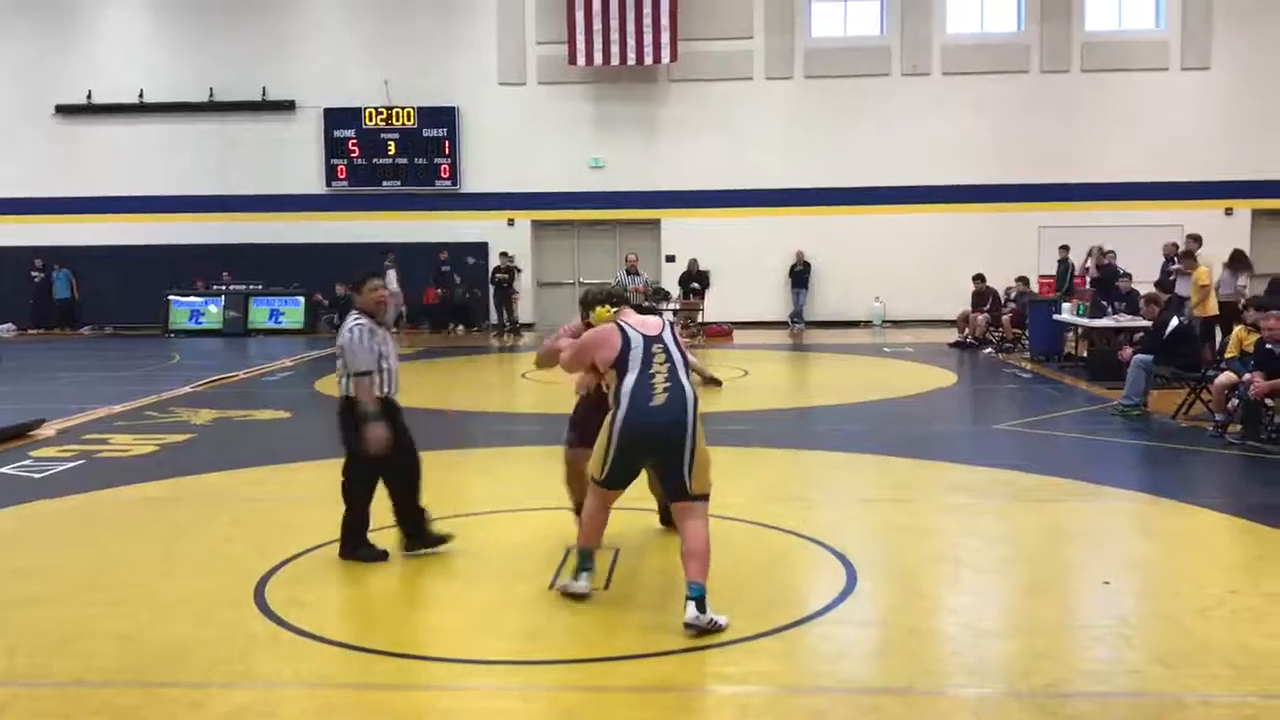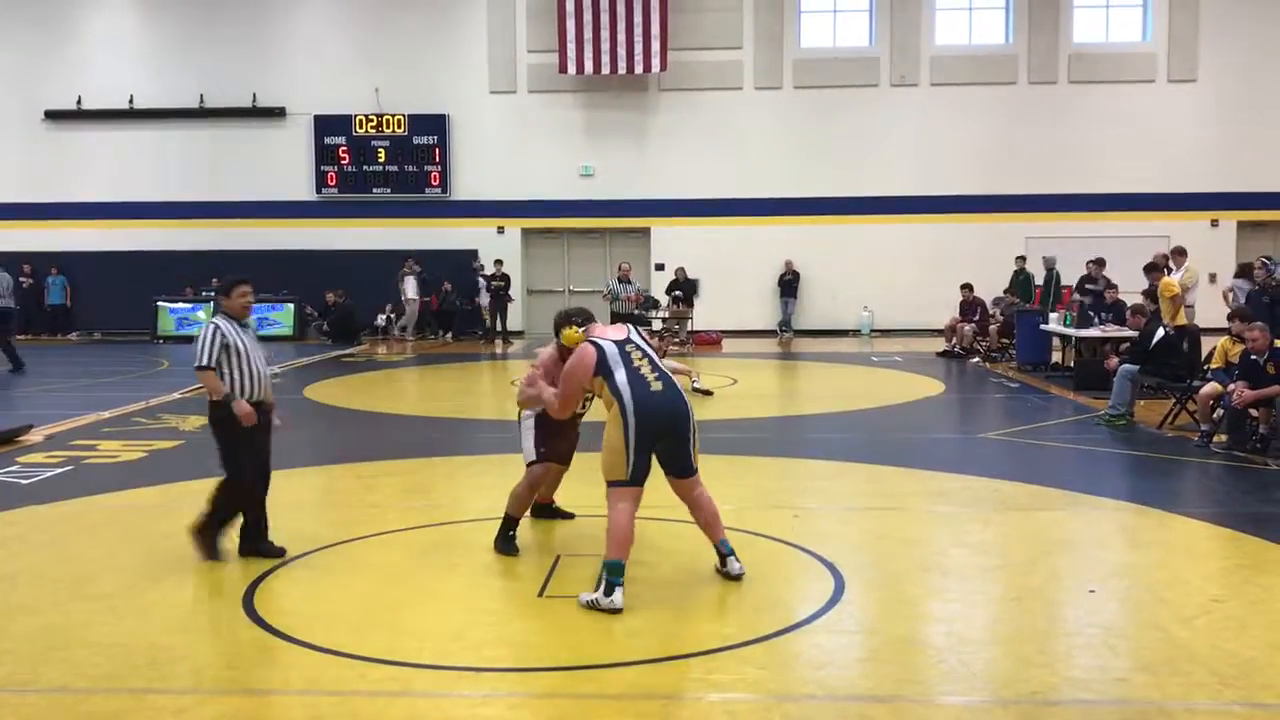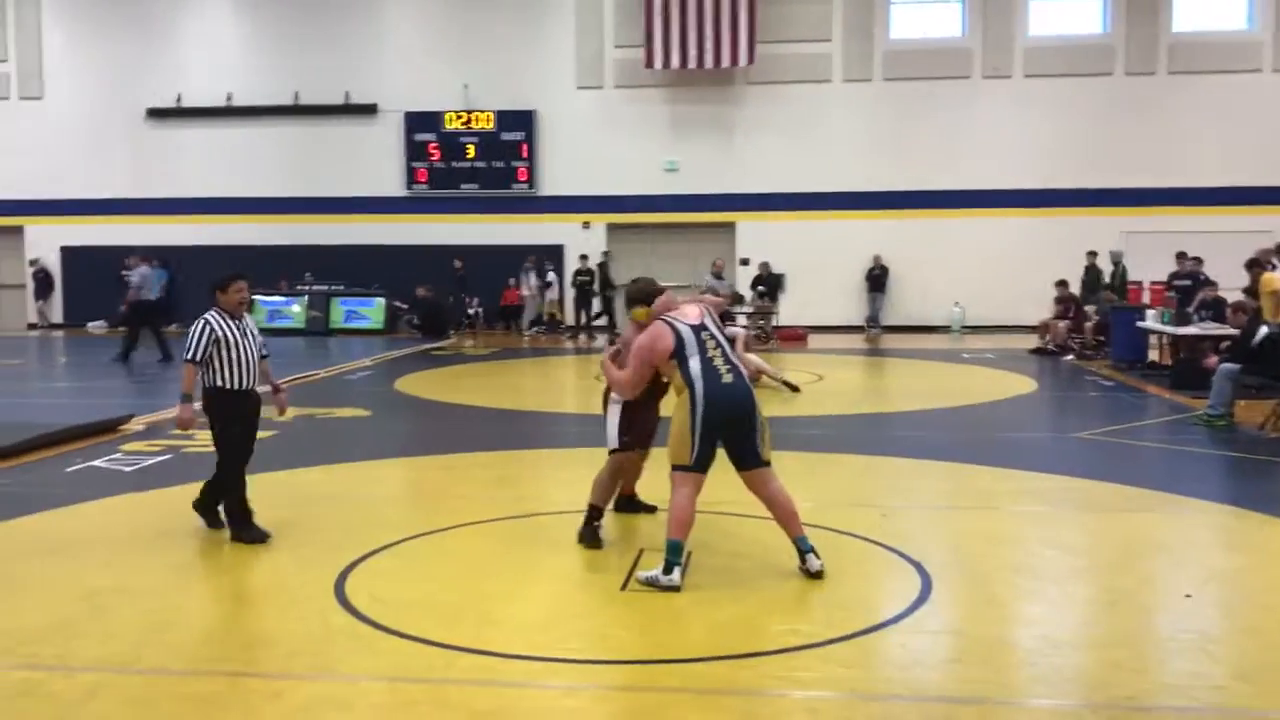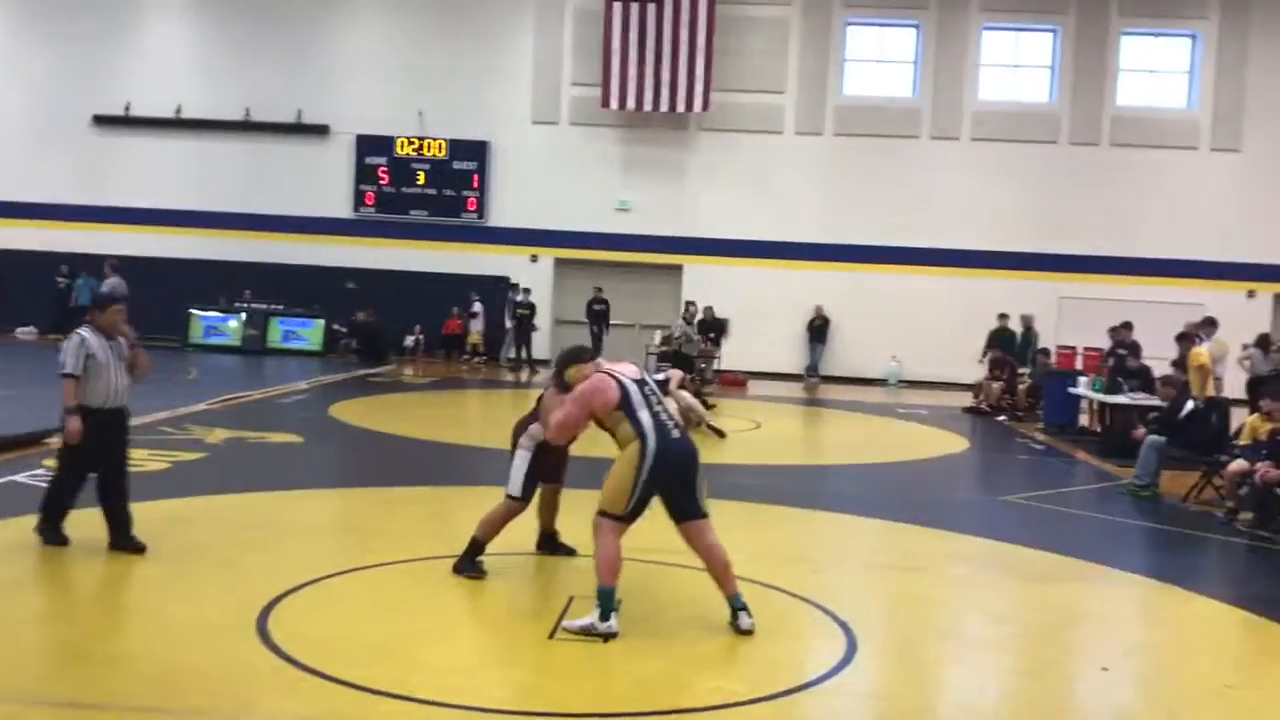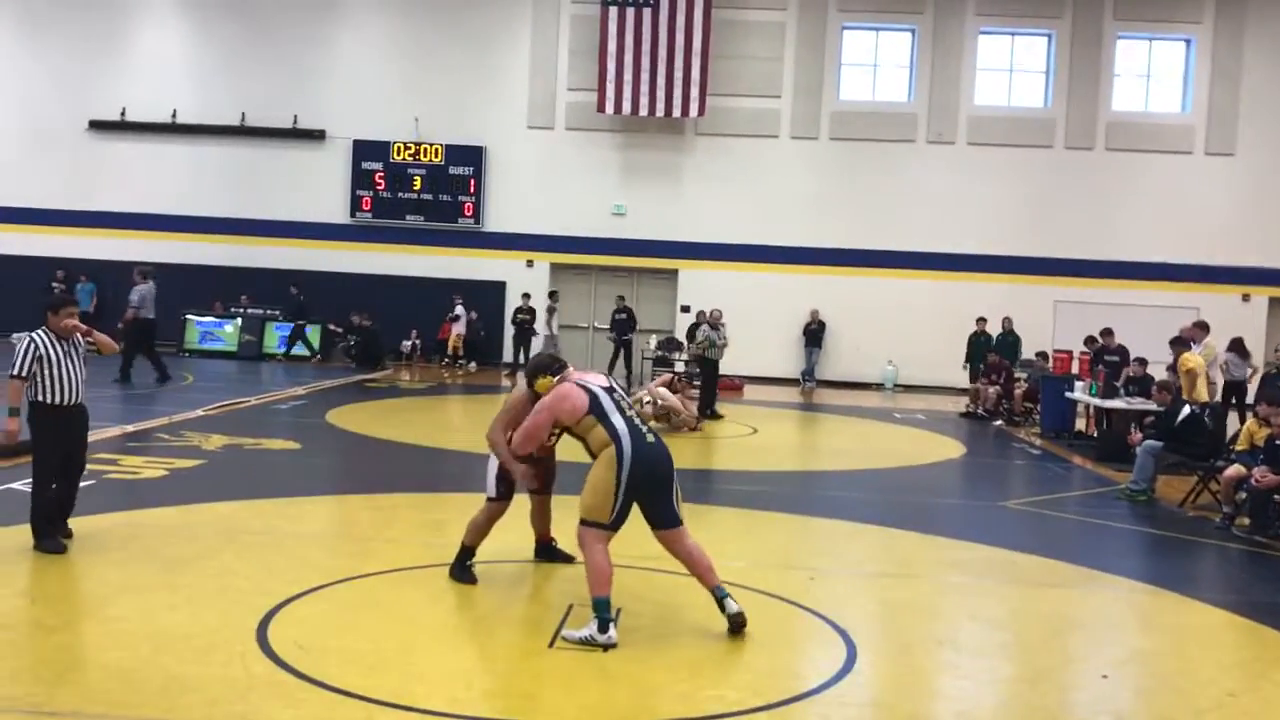
dt=0.7s
person 1, frame 1
left shoulder: (602, 336)
right shoulder: (669, 328)
left elbow: (569, 363)
left wrist: (566, 346)
left hip: (631, 421)
right hip: (681, 421)
left knee: (599, 494)
right knee: (692, 514)
left ankle: (582, 575)
right ankle: (696, 606)
person 1, frame 2
left shoulder: (577, 360)
right shoulder: (628, 330)
left elbow: (562, 410)
left wrist: (539, 386)
left hip: (633, 413)
right hip: (675, 405)
left knee: (622, 500)
right knee: (691, 487)
left ankle: (611, 591)
right ankle: (729, 559)
person 1, frame 3
left shoulder: (651, 337)
right shoulder: (701, 309)
left elbow: (626, 388)
left wrist: (607, 364)
left hip: (702, 401)
right hip: (742, 394)
left knee: (685, 485)
right knee: (765, 481)
left ankle: (670, 569)
right ankle: (808, 555)
person 1, frame 4
left shoulder: (591, 387)
right shoulder: (630, 369)
left elbow: (555, 434)
left wrist: (567, 405)
left hip: (647, 453)
right hip: (682, 449)
left knee: (606, 529)
right knee: (702, 535)
left ankle: (605, 616)
right ankle: (740, 612)
person 1, frame 5
left shoulder: (558, 397)
right shoulder: (598, 377)
left elbow: (521, 446)
left hip: (623, 459)
right hip: (658, 454)
left knee: (592, 539)
right knee: (679, 538)
left ankle: (603, 627)
right ankle: (727, 603)
person 2, frame 1
left shoulder: (377, 325)
right shoulder: (358, 329)
right elbow: (362, 378)
right wrist: (373, 421)
left hip: (384, 407)
right hip: (362, 412)
left knee: (405, 468)
right knee: (362, 478)
left ankle: (416, 532)
right ankle: (353, 543)
person 2, frame 2
left shoulder: (247, 330)
right shoulder: (215, 329)
right elbow: (206, 372)
left wrist: (269, 406)
right wrist: (234, 401)
left hip: (257, 413)
right hip: (229, 415)
left knee: (259, 477)
right knee: (240, 478)
left ankle: (255, 541)
right ankle: (206, 531)
person 2, frame 3
left shoulder: (247, 322)
right shoulder: (208, 324)
left elbow: (260, 358)
right elbow: (192, 364)
left wrist: (277, 389)
right wrist: (186, 402)
left hip: (248, 398)
right hip: (224, 400)
left knee: (240, 459)
right knee: (232, 462)
left ankle: (206, 503)
right ankle: (241, 524)
person 2, frame 4
left shoulder: (120, 340)
right shoulder: (79, 340)
left elbow: (140, 370)
right elbow: (68, 379)
left wrist: (133, 344)
right wrist: (72, 415)
left hip: (115, 416)
right hip: (86, 417)
left knee: (115, 476)
right knee: (72, 474)
left ankle: (120, 534)
right ankle: (49, 524)
person 2, frame 5
left shoulder: (78, 339)
right shoulder: (34, 342)
left elbow: (112, 349)
right elbow: (16, 379)
left wrist: (87, 331)
right wrist: (13, 416)
left hip: (75, 413)
right hip: (47, 416)
left knee: (73, 471)
right knee: (45, 476)
left ankle: (58, 519)
right ankle: (44, 534)
person 3, frame 1
right shoulder: (579, 330)
right elbow: (541, 361)
right wrist: (560, 347)
right hip: (594, 402)
right knee: (574, 460)
left ankle: (667, 511)
right ankle: (582, 510)
person 3, frame 2
right shoulder: (550, 358)
right elbow: (523, 401)
left hip: (568, 420)
right hip: (541, 418)
left knee: (559, 467)
right knee: (537, 474)
left ankle: (543, 505)
right ankle: (505, 535)
person 3, frame 3
right shoulder: (634, 337)
left hip: (647, 400)
right hip: (624, 400)
left knee: (639, 454)
right knee: (619, 459)
left ankle: (626, 498)
right ankle: (590, 523)
person 3, frame 4
right shoulder: (557, 400)
left hip: (550, 443)
right hip: (531, 442)
left knee: (553, 488)
right knee: (513, 506)
left ankle: (547, 539)
right ankle: (467, 558)
person 3, frame 5
right shoulder: (523, 396)
right elbow: (493, 434)
right wrist: (513, 467)
left hip: (542, 447)
right hip: (509, 447)
left knee: (542, 500)
right knee: (495, 507)
left ankle: (544, 547)
right ankle: (461, 563)
